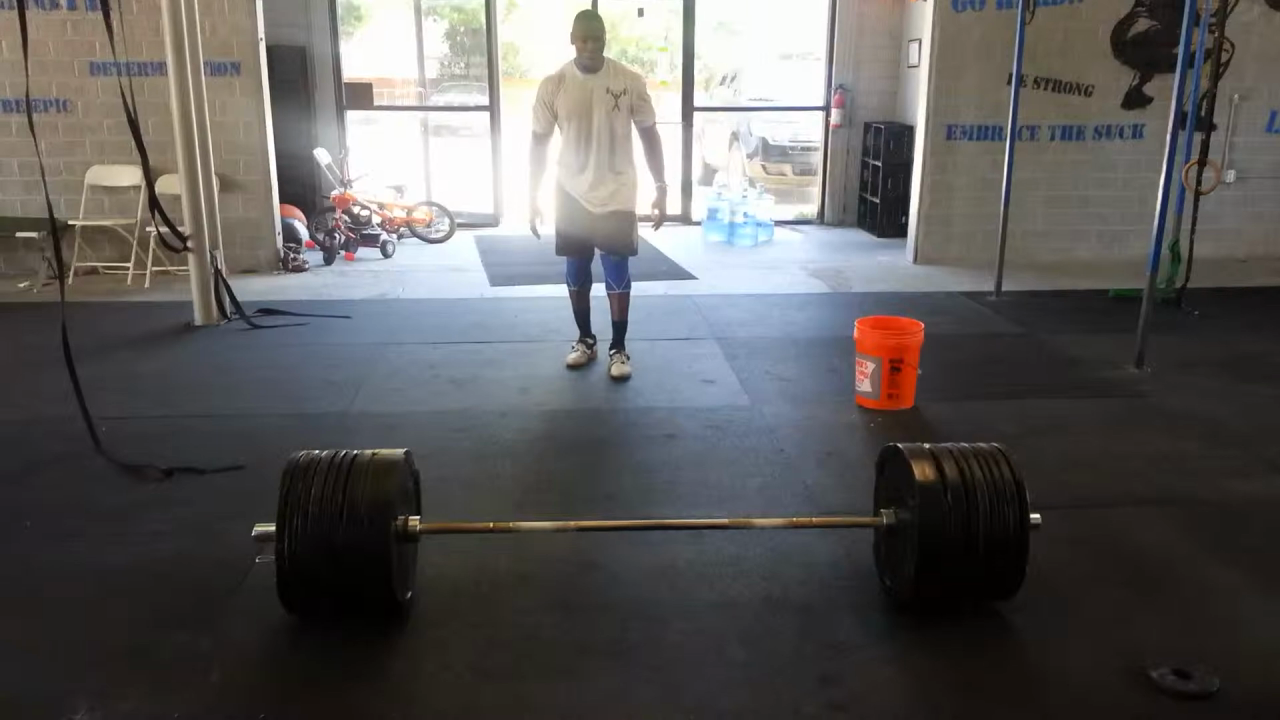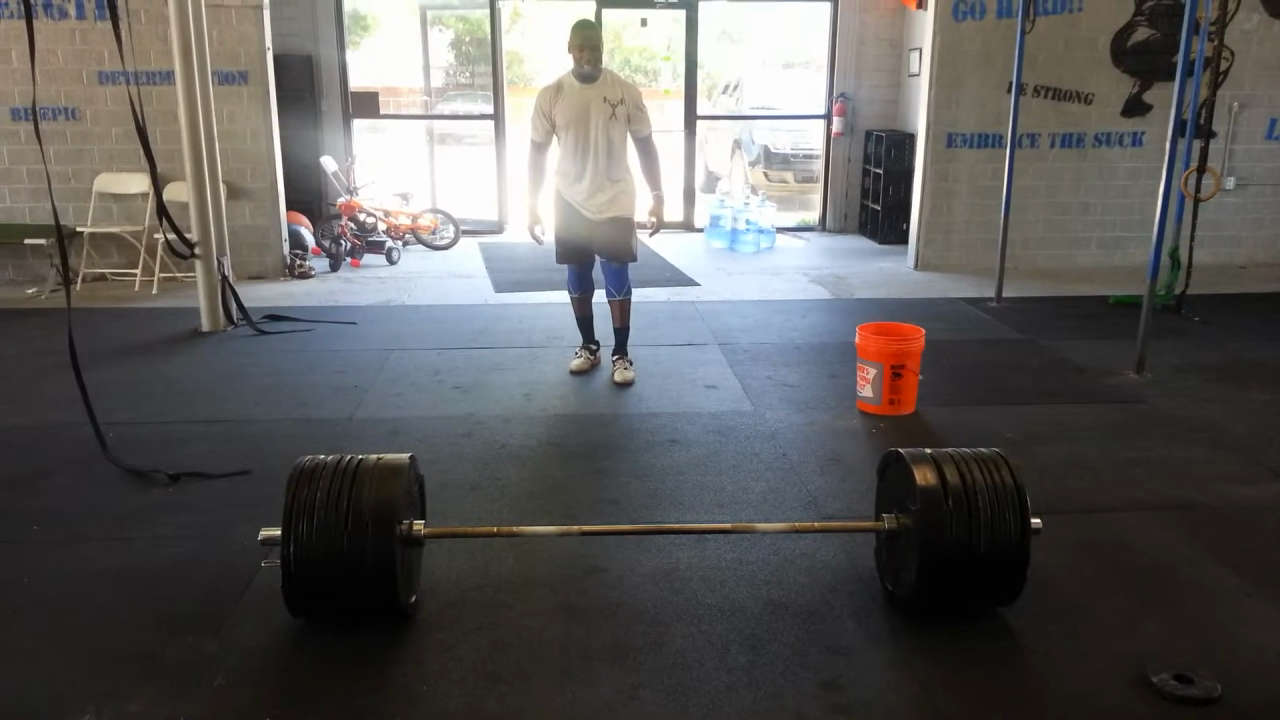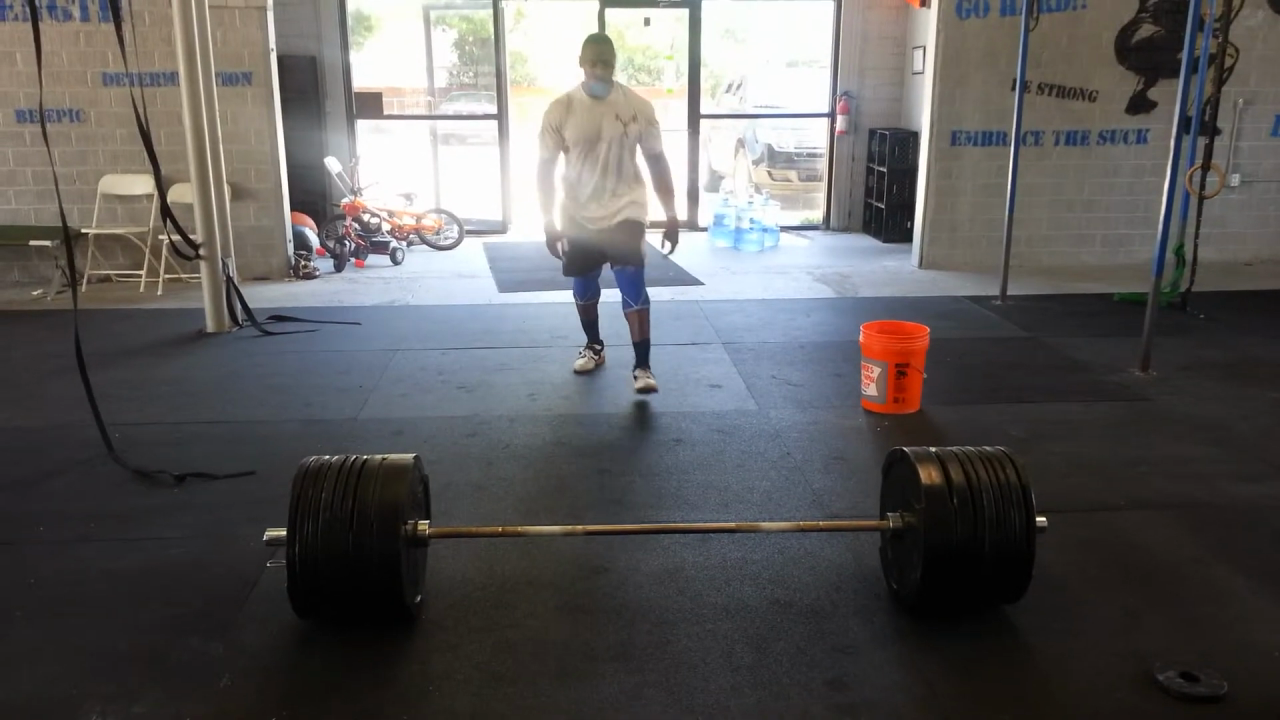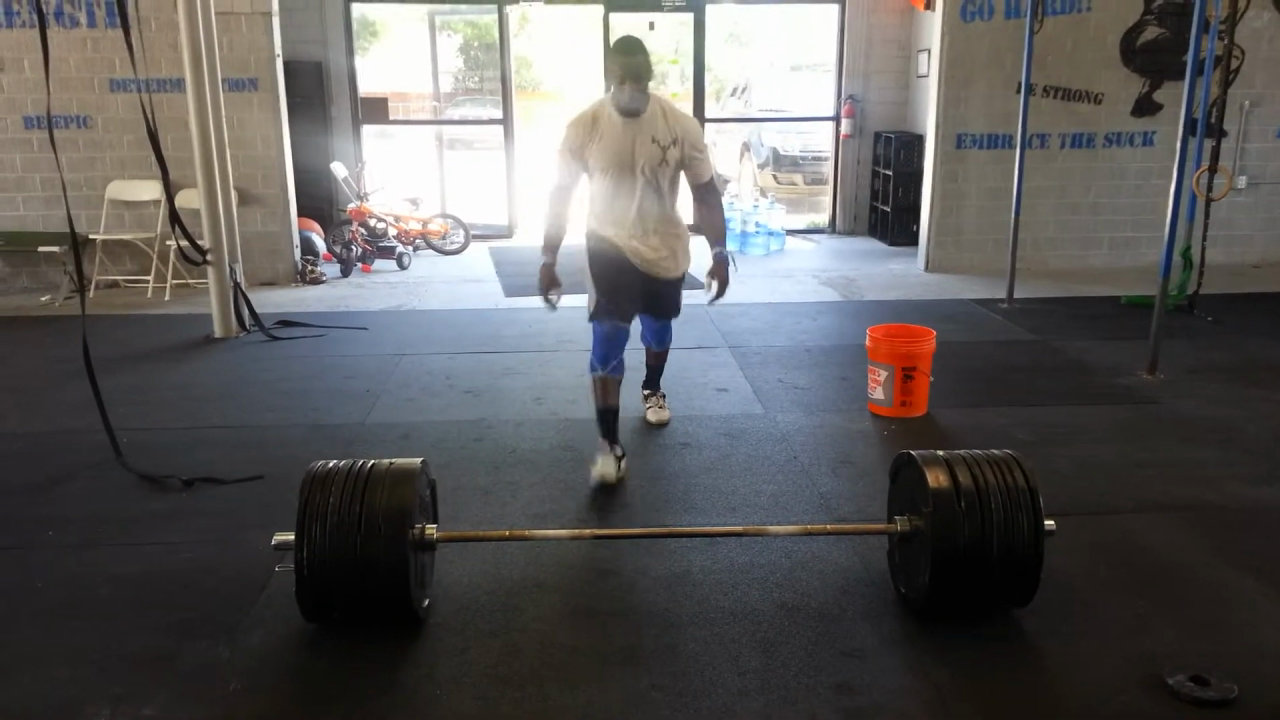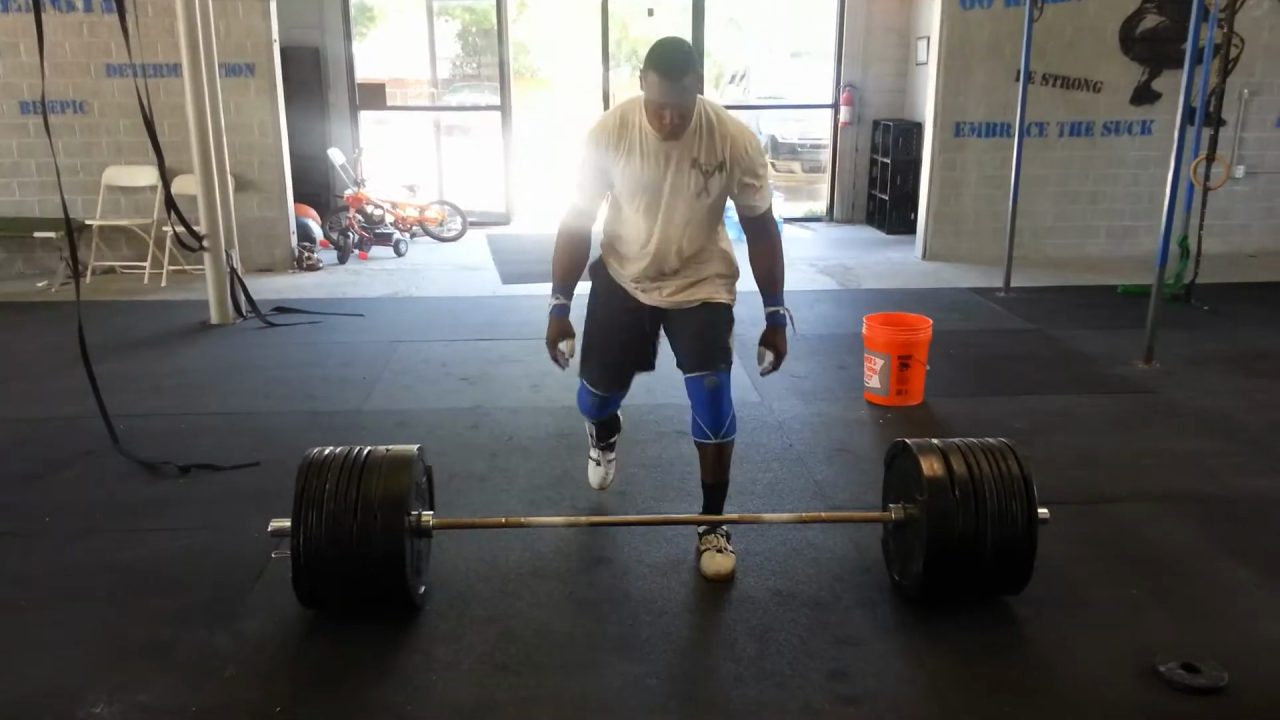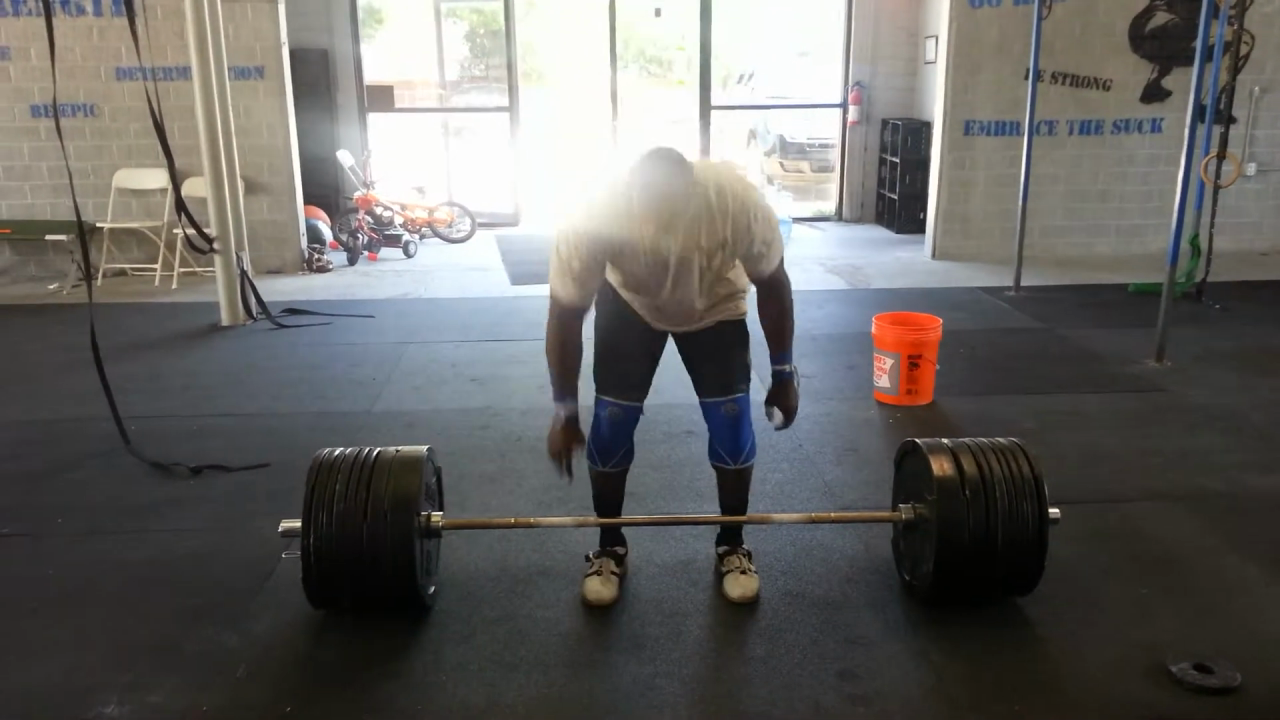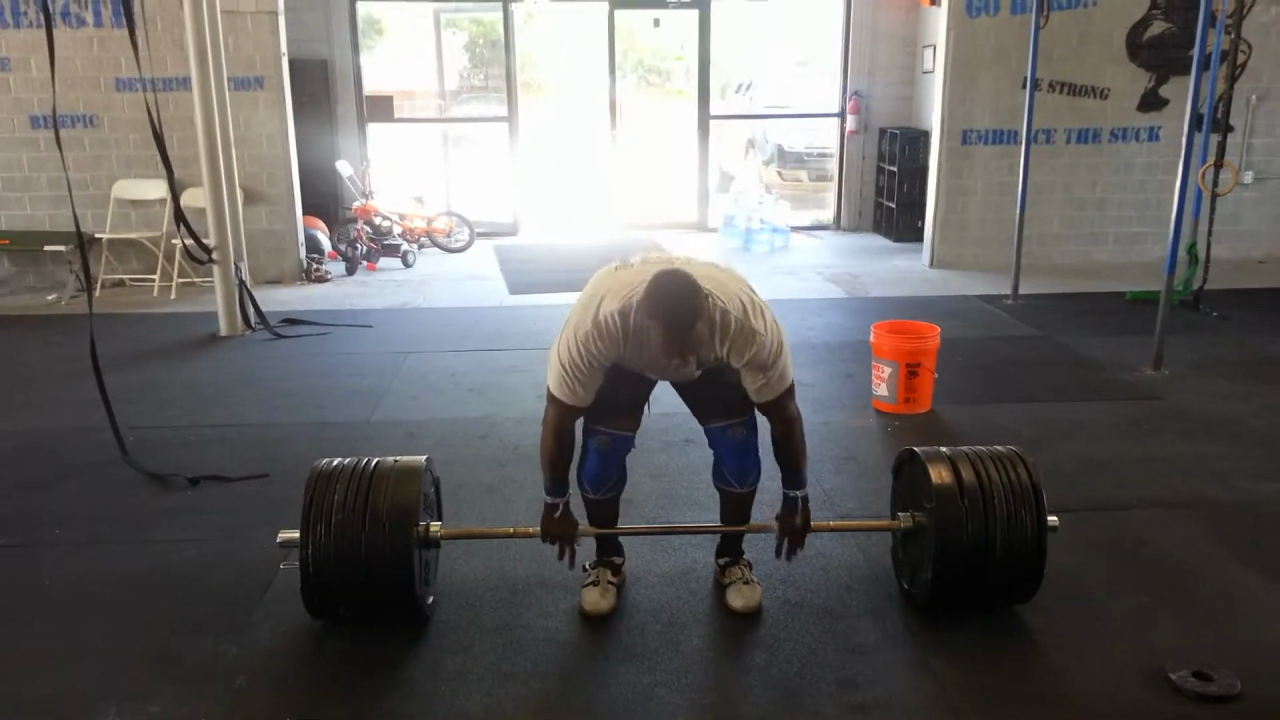
dt=0.7s
person 1, frame 1
left shoulder: (630, 82)
right shoulder: (553, 85)
left elbow: (649, 136)
right elbow: (539, 143)
left wrist: (661, 189)
right wrist: (533, 198)
left hip: (617, 195)
right hip: (572, 195)
left knee: (617, 271)
right knee: (576, 270)
left ankle: (618, 348)
right ankle: (585, 340)
person 1, frame 2
left shoulder: (626, 92)
right shoulder: (551, 95)
left elbow: (646, 146)
right elbow: (538, 153)
left wrist: (657, 198)
right wrist: (533, 206)
left hip: (616, 202)
right hip: (571, 203)
left knee: (617, 277)
right knee: (578, 276)
left ankle: (621, 354)
right ankle: (589, 346)
person 1, frame 3
left shoulder: (638, 107)
right shoulder: (560, 110)
left elbow: (657, 162)
right elbow: (546, 168)
left wrist: (671, 215)
right wrist: (550, 221)
left hip: (625, 208)
right hip: (579, 212)
left knee: (631, 279)
right knee: (584, 284)
left ankle: (642, 367)
right ankle: (594, 346)
person 1, frame 4
left shoulder: (681, 124)
right shoulder: (584, 126)
left elbow: (705, 192)
right elbow: (561, 194)
left wrist: (719, 253)
right wrist: (548, 261)
left hip: (665, 247)
right hip: (610, 243)
left knee: (657, 331)
right knee: (610, 334)
left ankle: (652, 389)
right ankle: (610, 445)
person 1, frame 5
left shoulder: (734, 139)
right shoulder: (610, 131)
left elbow: (760, 227)
right elbow: (578, 218)
left wrist: (775, 314)
right wrist: (559, 305)
left hip: (701, 281)
right hip: (622, 277)
left knee: (711, 396)
right knee: (596, 394)
left ankle: (713, 524)
right ankle: (606, 433)
person 1, frame 6
left shoulder: (740, 203)
right shoulder: (595, 223)
left elbow: (772, 284)
right elbow: (564, 317)
left wrist: (783, 373)
right wrist: (564, 409)
left hip: (716, 309)
right hip: (628, 305)
left knee: (732, 422)
right knee: (612, 421)
left ankle: (732, 548)
right ankle: (609, 549)
person 1, frame 7
left shoulder: (746, 320)
right shoulder: (596, 322)
left elbow: (783, 412)
right elbow: (559, 416)
left wrist: (795, 498)
right wrist: (555, 503)
left hip: (714, 358)
right hip: (623, 360)
left knee: (738, 447)
right knee: (601, 451)
left ankle: (731, 558)
right ankle: (607, 559)
